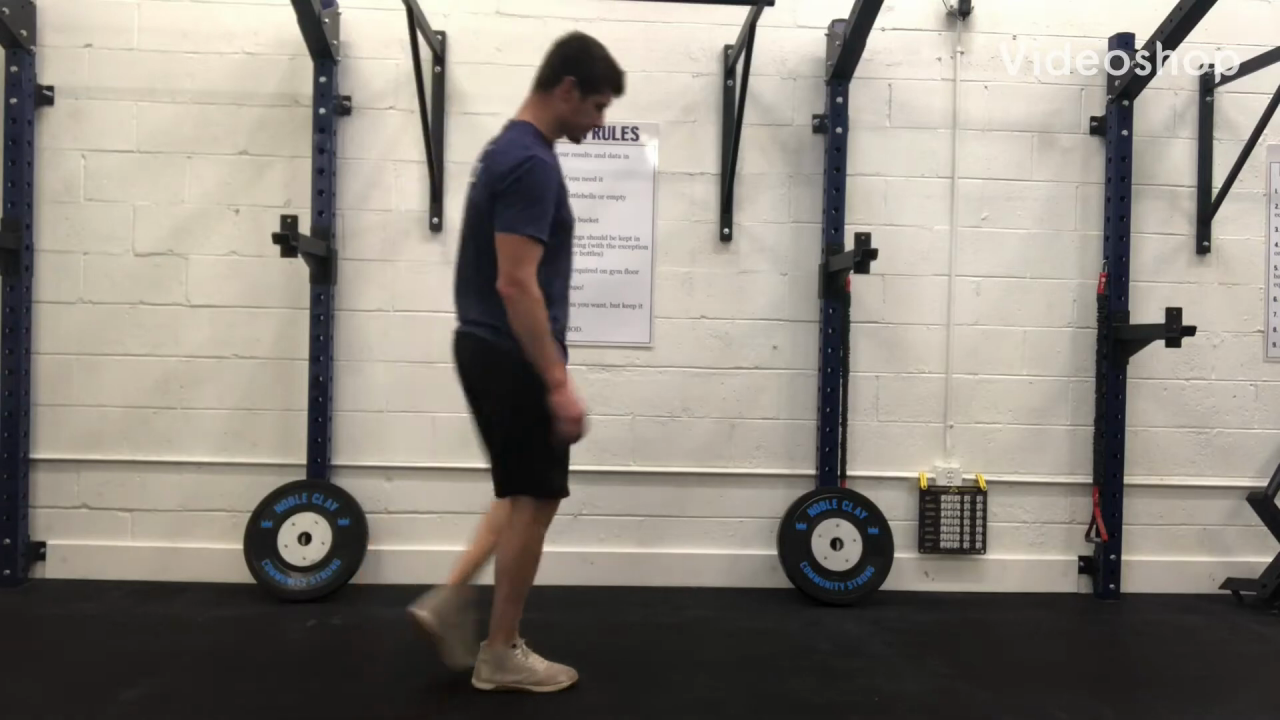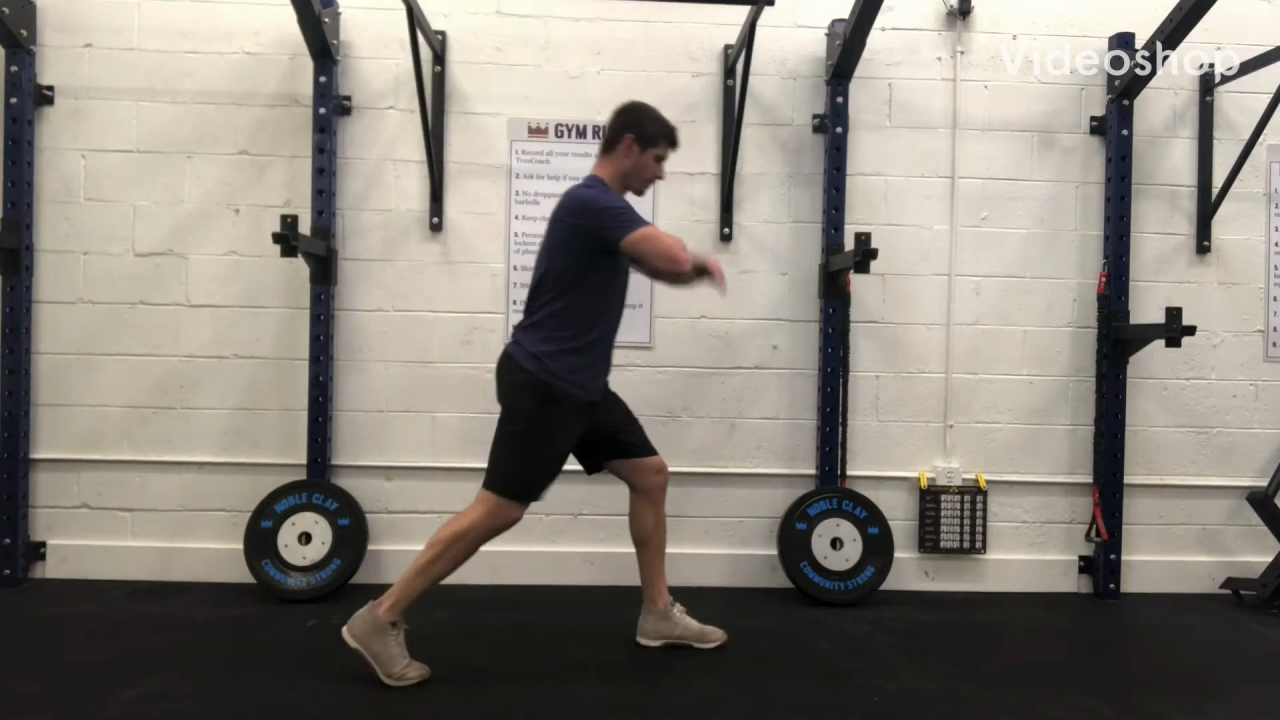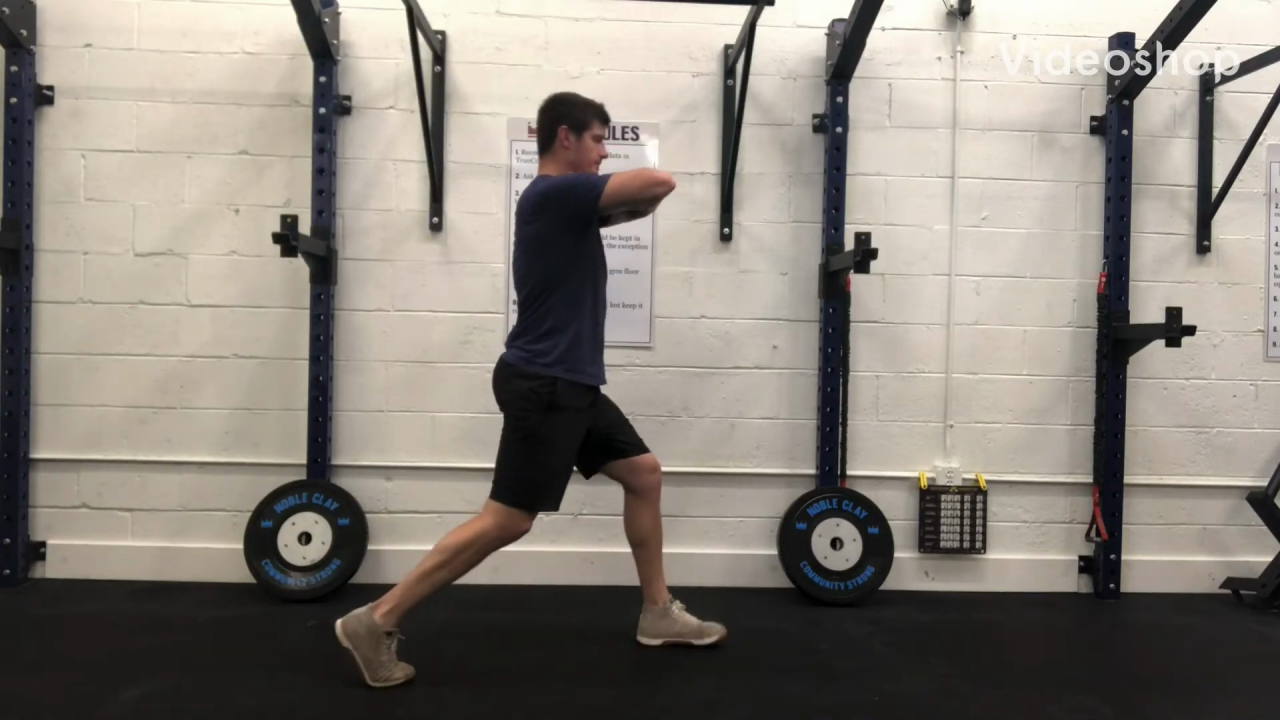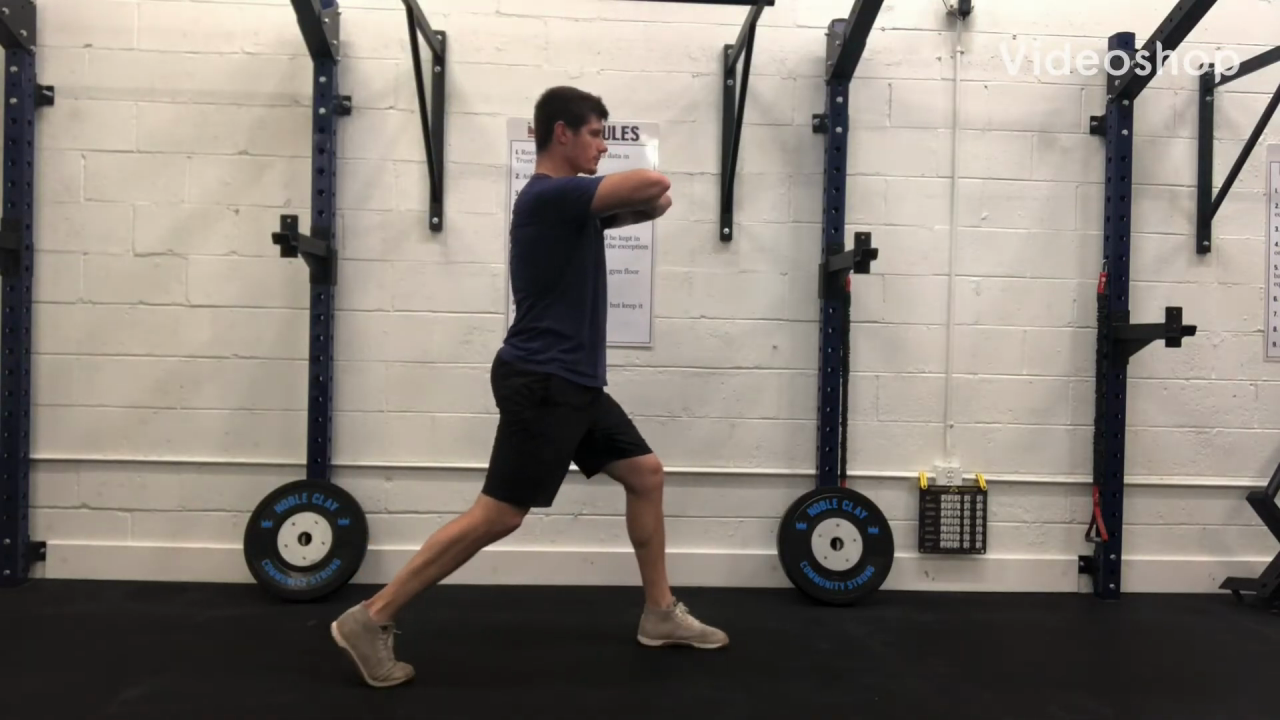
dt=1s
person 1, frame 1
left shoulder: (507, 150)
right shoulder: (530, 164)
right elbow: (516, 284)
right wrist: (558, 383)
left hip: (487, 350)
right hip: (513, 360)
left knee: (525, 492)
right knee: (536, 501)
left ankle: (452, 595)
right ankle: (500, 653)
person 1, frame 2
left shoulder: (607, 206)
right shoulder: (594, 203)
left elbow: (660, 263)
right elbow: (669, 259)
left wrist: (695, 266)
right wrist: (696, 263)
left hip: (580, 381)
right hip: (541, 380)
left knee: (650, 475)
right knee: (500, 508)
left ankle: (658, 613)
right ankle: (380, 620)
person 1, frame 3
left shoulder: (570, 202)
right shoulder: (554, 193)
left elbow: (640, 201)
right elbow: (659, 183)
left wrist: (635, 200)
right wrist: (638, 193)
left hip: (570, 381)
right hip: (542, 384)
left knee: (644, 474)
right knee: (507, 519)
left ankle: (659, 613)
right ankle: (376, 622)
person 1, frame 4
left shoulder: (569, 200)
right shoulder: (549, 195)
left elbow: (651, 201)
right elbow: (653, 183)
left wrist: (647, 201)
right wrist: (648, 196)
left hip: (574, 381)
right hip: (541, 382)
left knee: (646, 475)
right knee: (498, 515)
left ankle: (661, 614)
right ankle: (370, 620)
